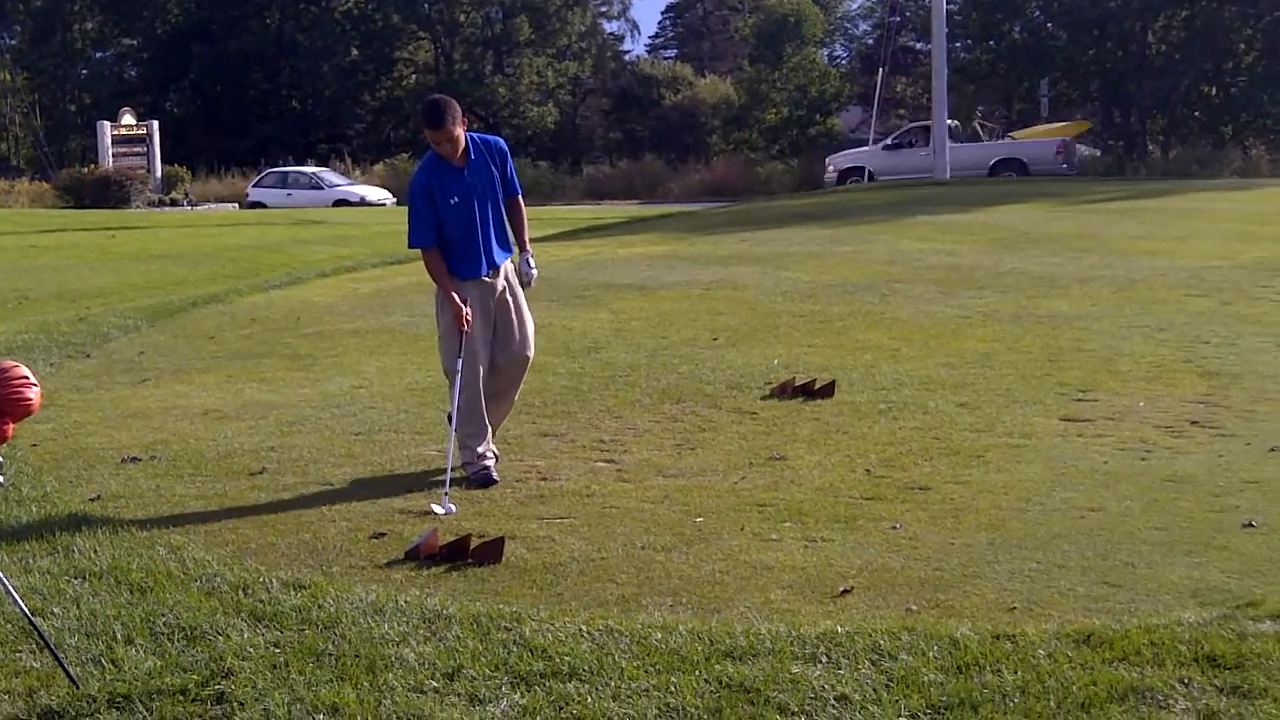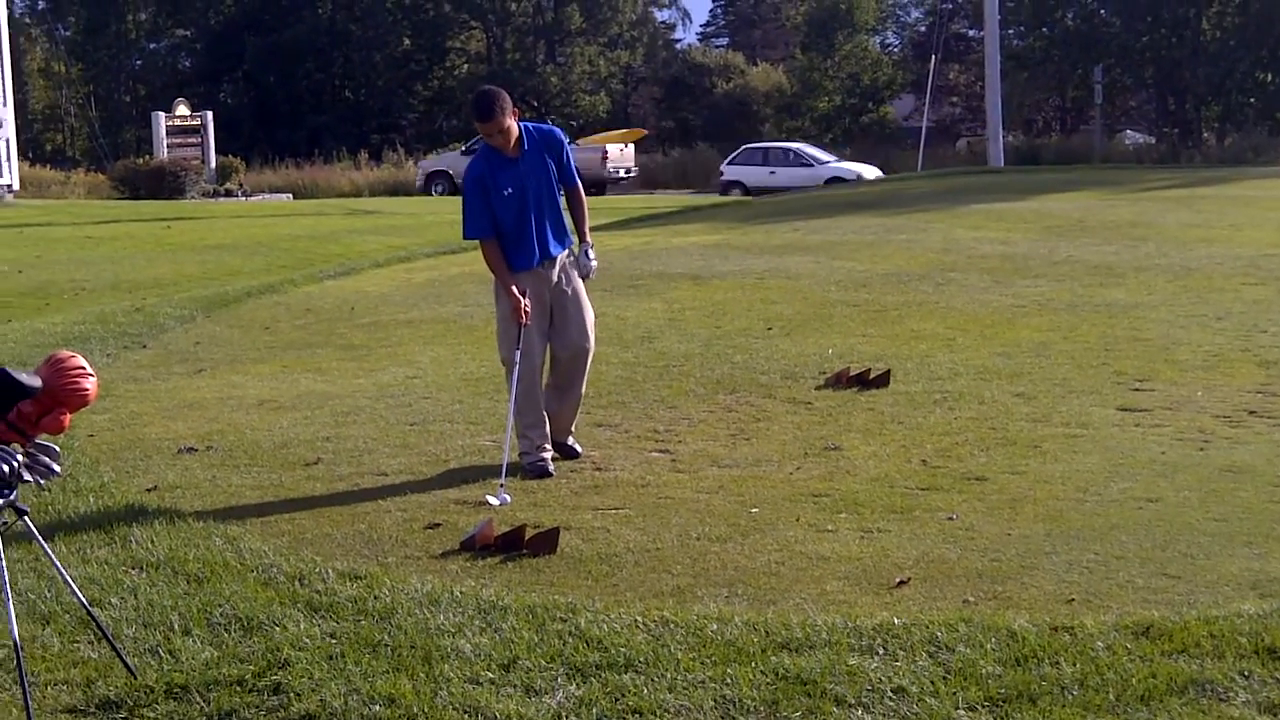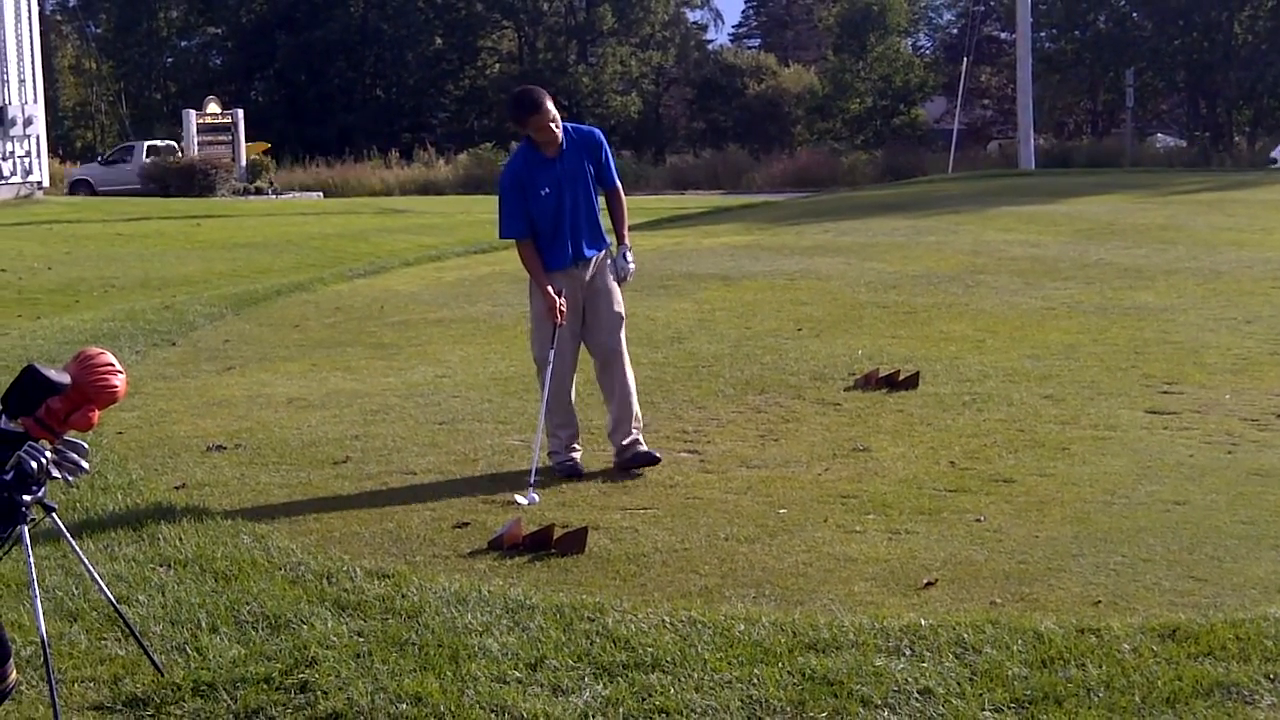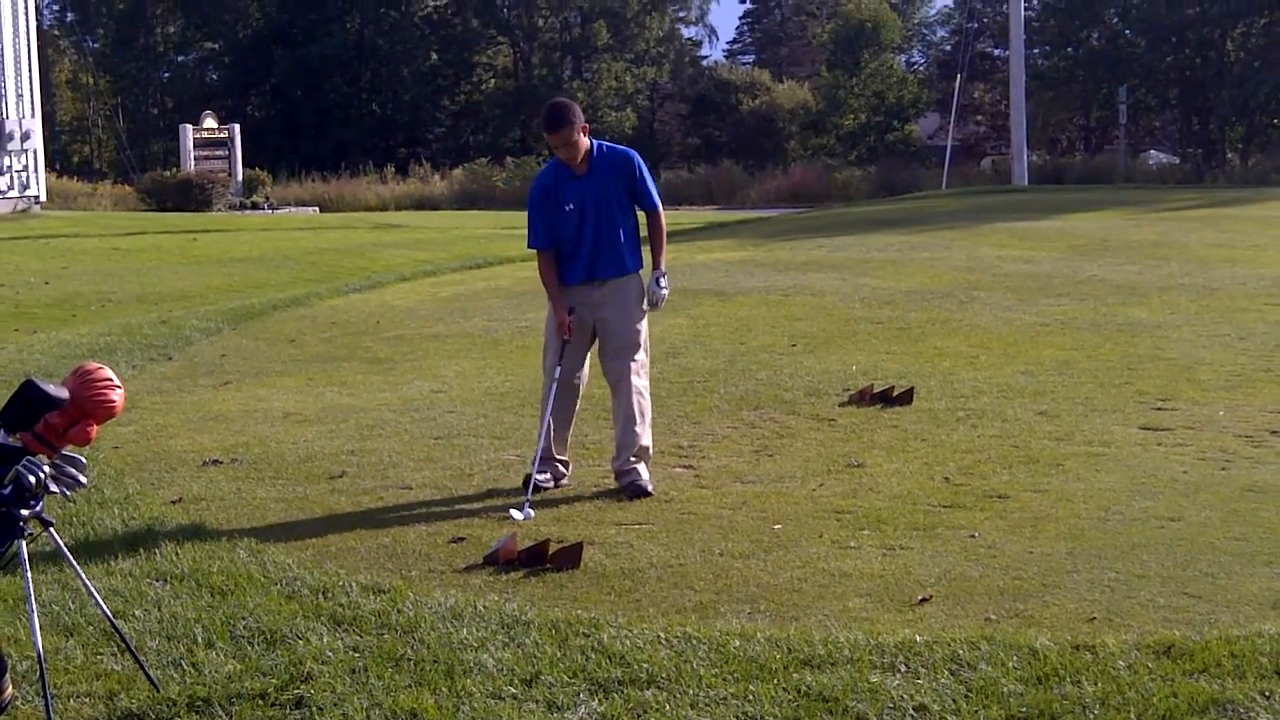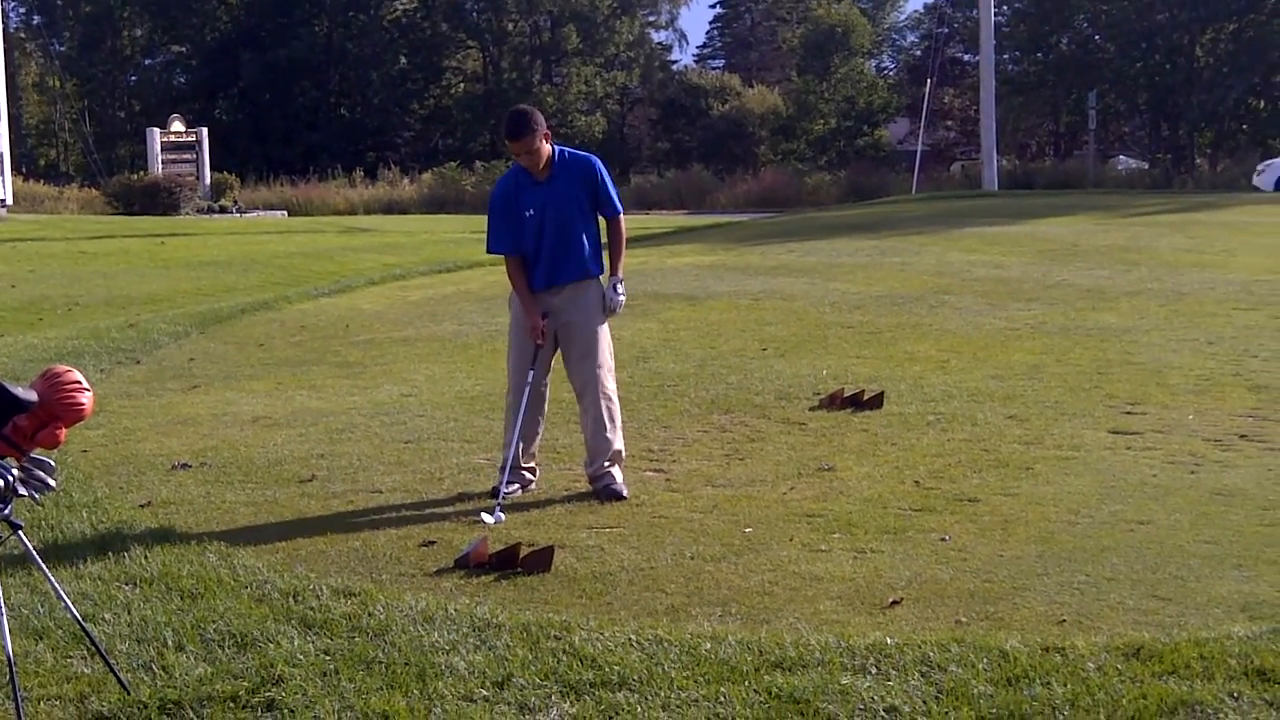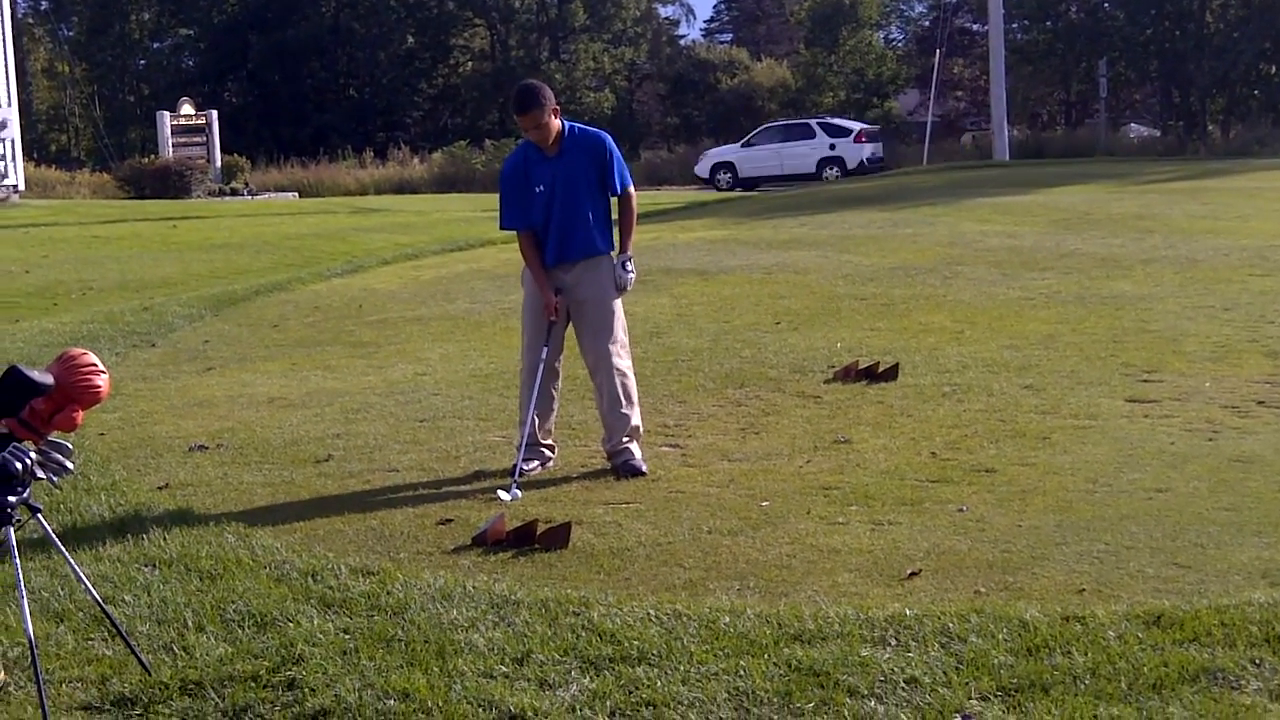
dt=0.7s
person 1, frame 1
left shoulder: (495, 150)
right shoulder: (425, 180)
left elbow: (513, 201)
right elbow: (428, 248)
left wrist: (525, 253)
right wrist: (452, 296)
left hip: (502, 269)
right hip: (461, 283)
left knee: (518, 352)
right knee: (468, 371)
left ankle: (479, 425)
right ankle: (477, 457)
person 1, frame 2
left shoulder: (551, 140)
right shoulder: (478, 172)
left elbow: (573, 191)
right elbow: (486, 239)
left wrist: (586, 244)
right wrist: (510, 289)
left hip: (562, 261)
right hip: (519, 274)
left knee: (579, 345)
right knee: (525, 362)
left ankle: (560, 429)
right ankle: (535, 447)
person 1, frame 3
left shoulder: (591, 141)
right shoulder: (516, 172)
left elbow: (613, 191)
right elbow: (523, 239)
left wrist: (624, 246)
right wrist: (545, 290)
left hip: (598, 262)
right hip: (553, 275)
left knee: (614, 352)
right knee: (556, 365)
left ankle: (628, 442)
right ankle: (564, 450)
person 1, frame 4
left shoulder: (626, 162)
right shoulder: (545, 185)
left elbow: (654, 213)
right elbow: (545, 252)
left wrist: (659, 271)
right wrist: (558, 306)
left hip: (622, 284)
right hip: (571, 291)
left knee: (628, 376)
right knee: (560, 379)
left ankle: (632, 466)
right ankle: (551, 463)
person 1, frame 5
left shoulder: (587, 169)
right shoulder: (506, 190)
left elbow: (615, 221)
right elbow: (511, 256)
left wrist: (616, 278)
right wrist: (531, 309)
left hip: (583, 289)
right hip: (531, 295)
left knee: (595, 382)
right knee: (523, 386)
left ankle: (605, 470)
right ankle: (519, 469)
person 1, frame 6
left shoulder: (597, 144)
right shoulder: (515, 166)
left elbow: (627, 197)
right elbow: (523, 233)
left wrist: (625, 255)
right wrist: (544, 286)
left hip: (595, 266)
right hip: (543, 272)
left knee: (610, 358)
right knee: (538, 362)
left ankle: (623, 445)
right ankle: (536, 445)
